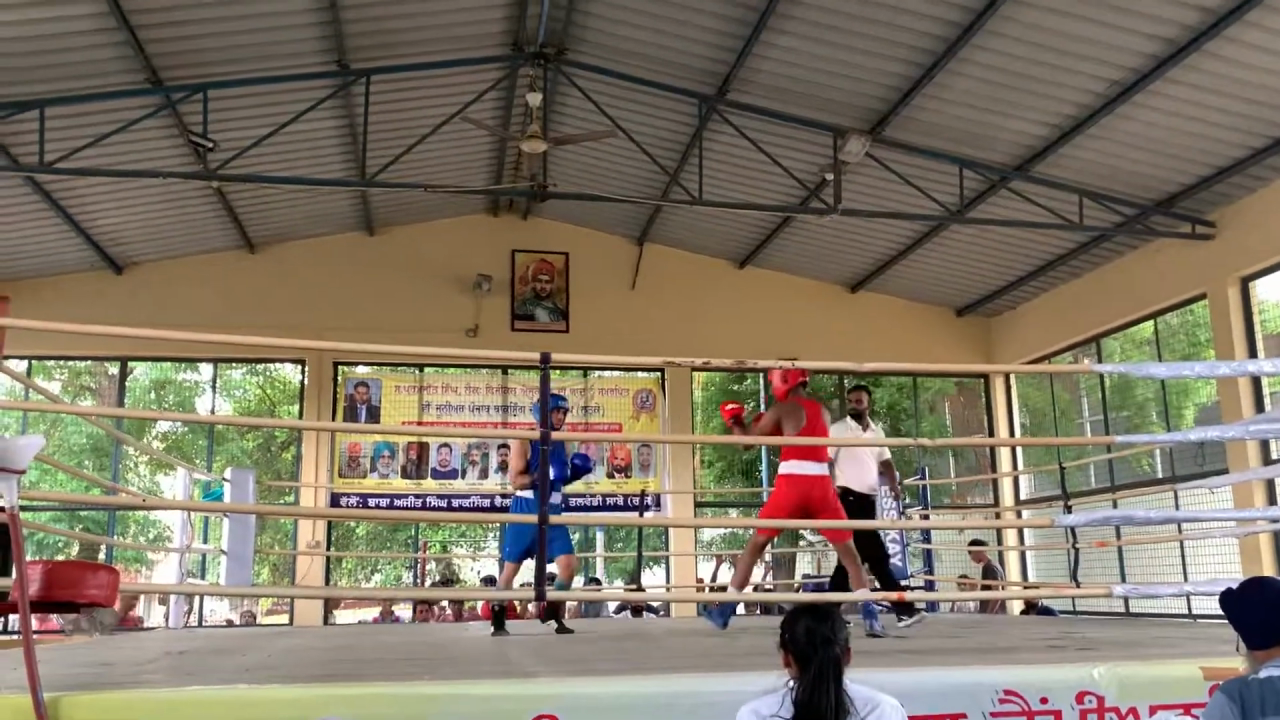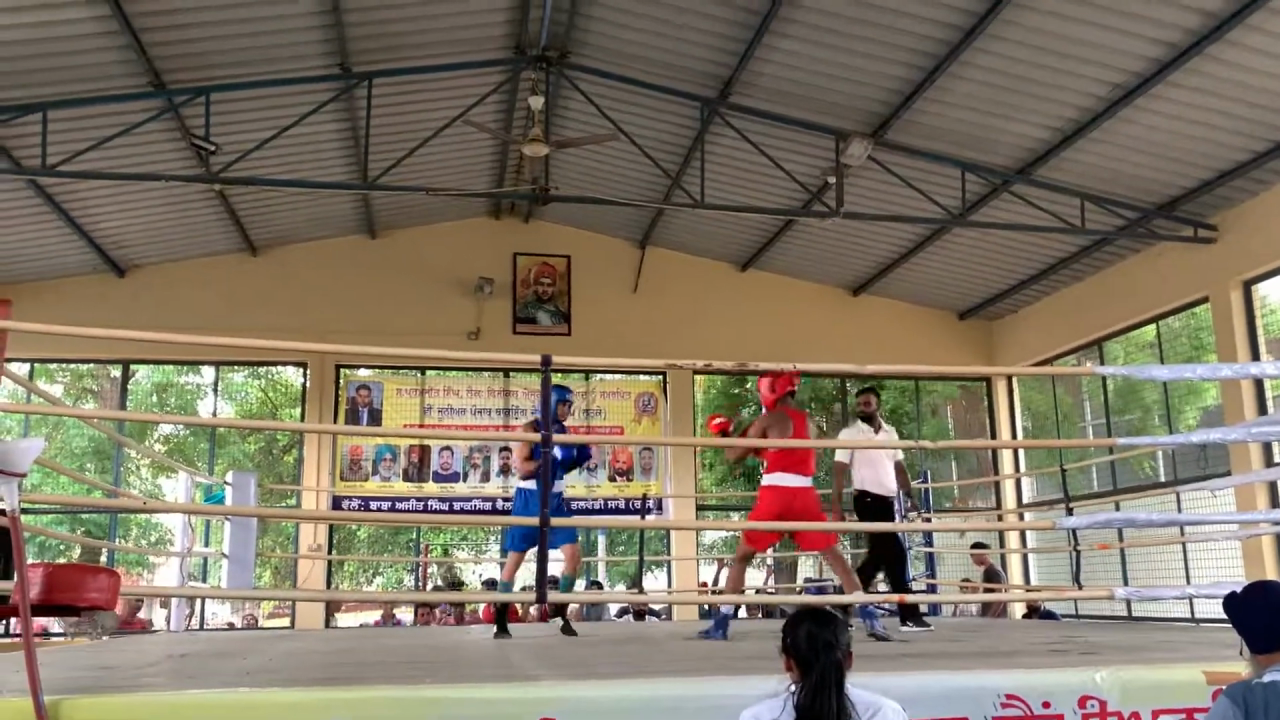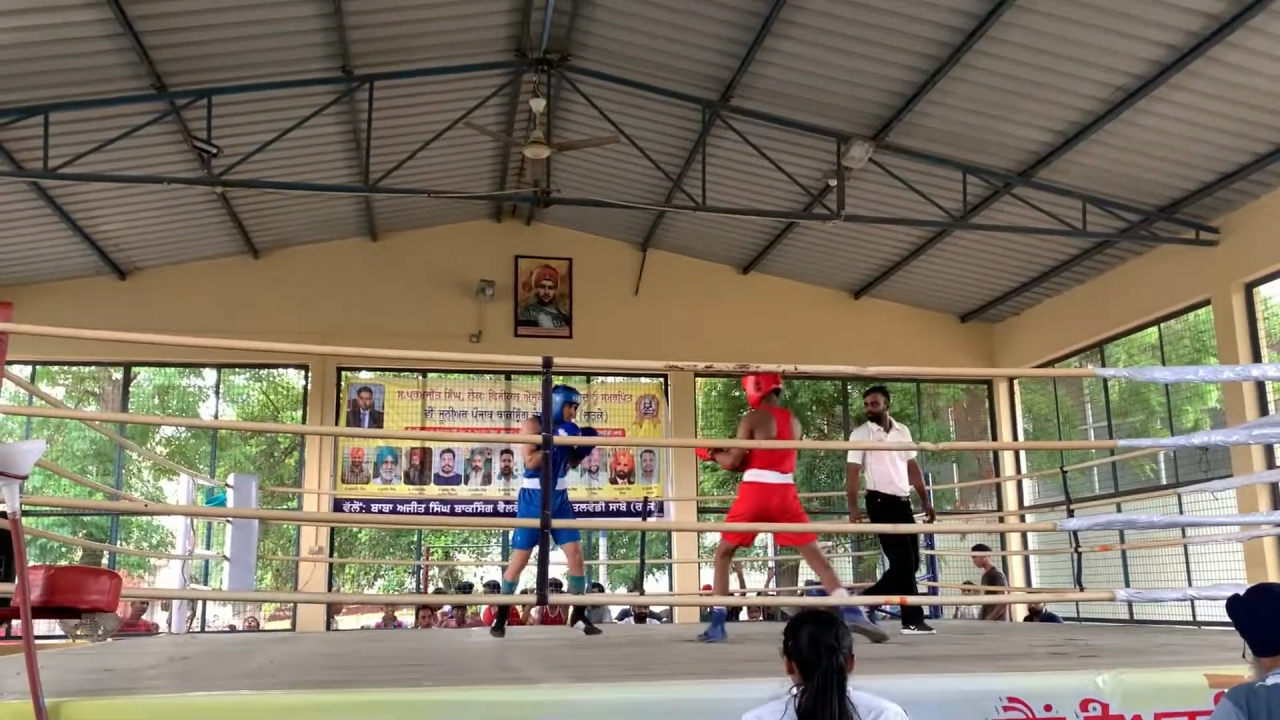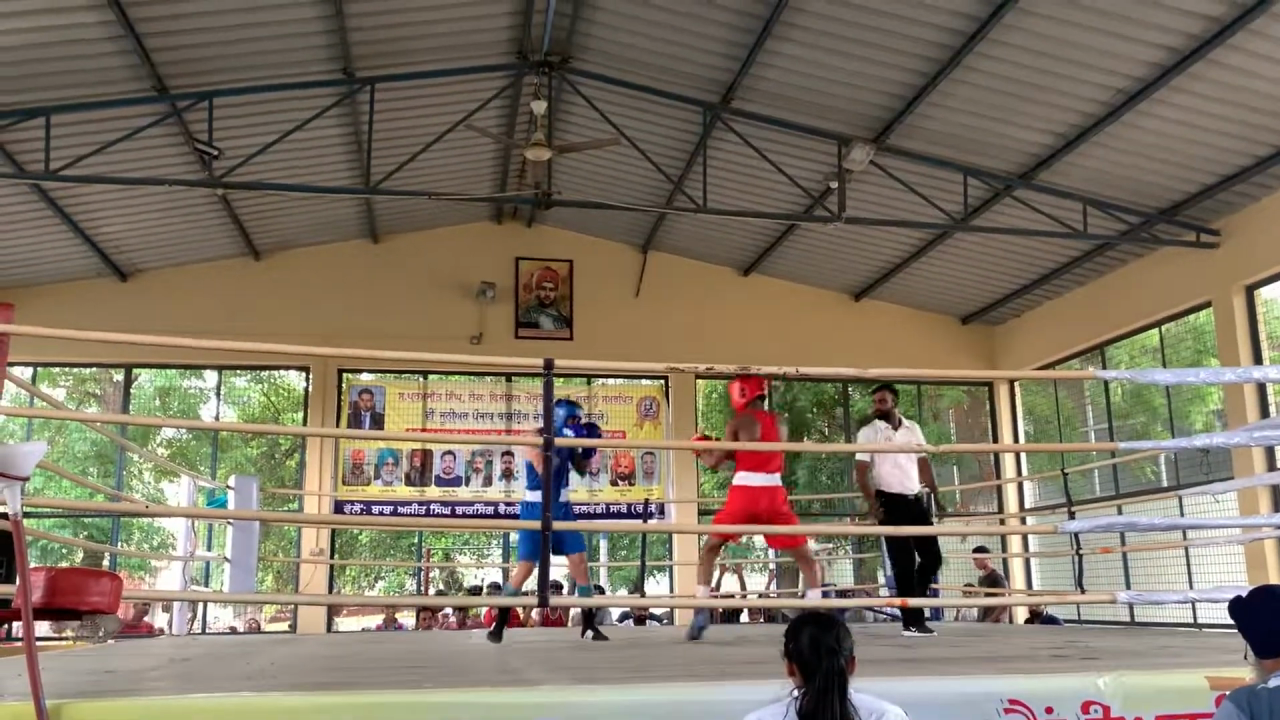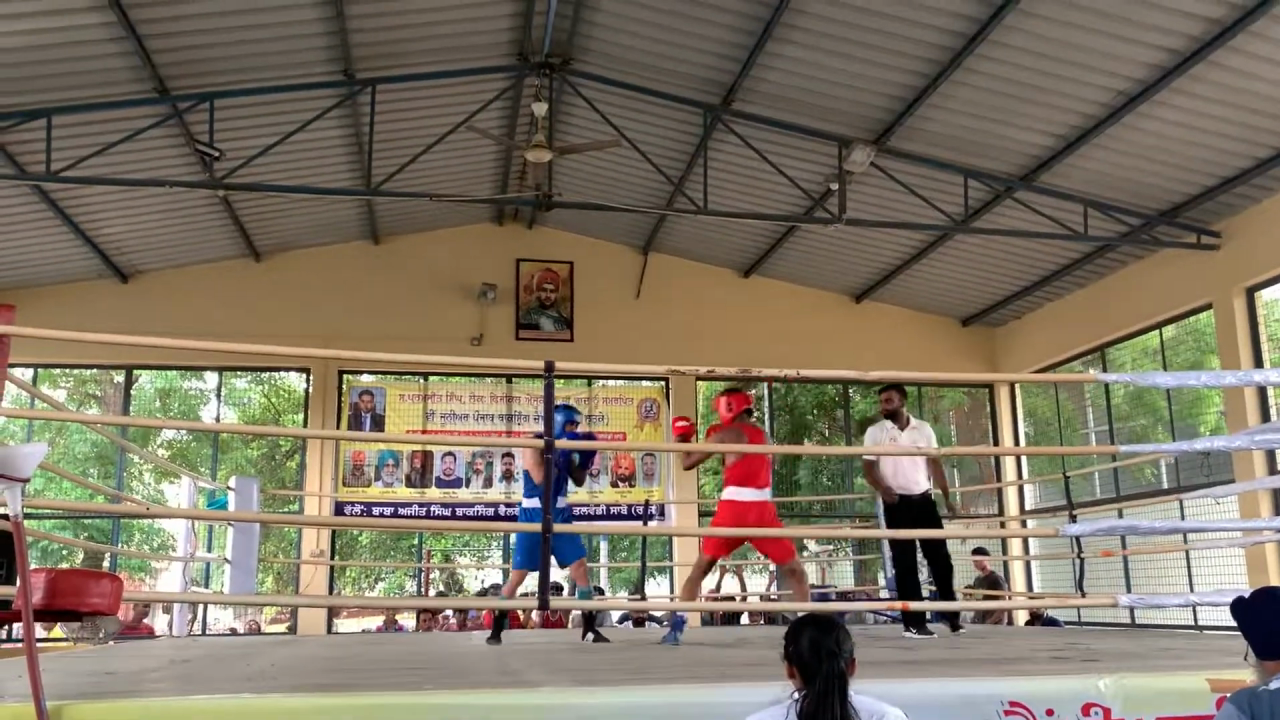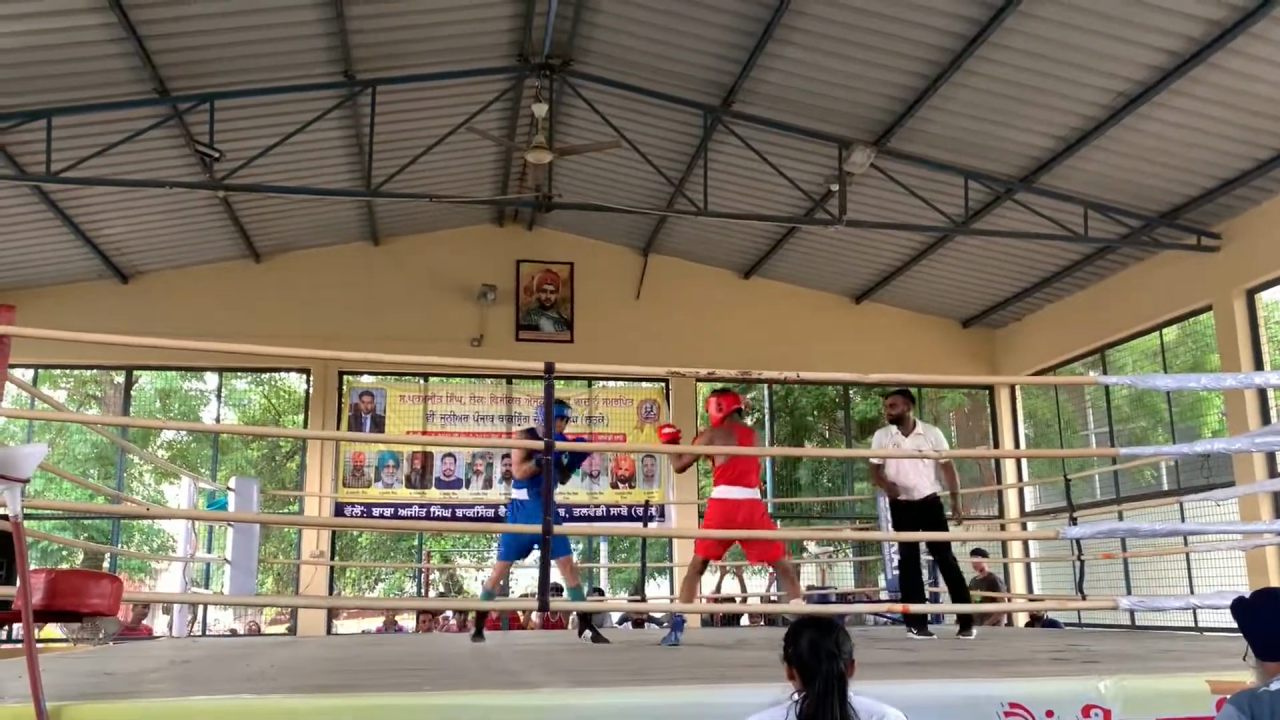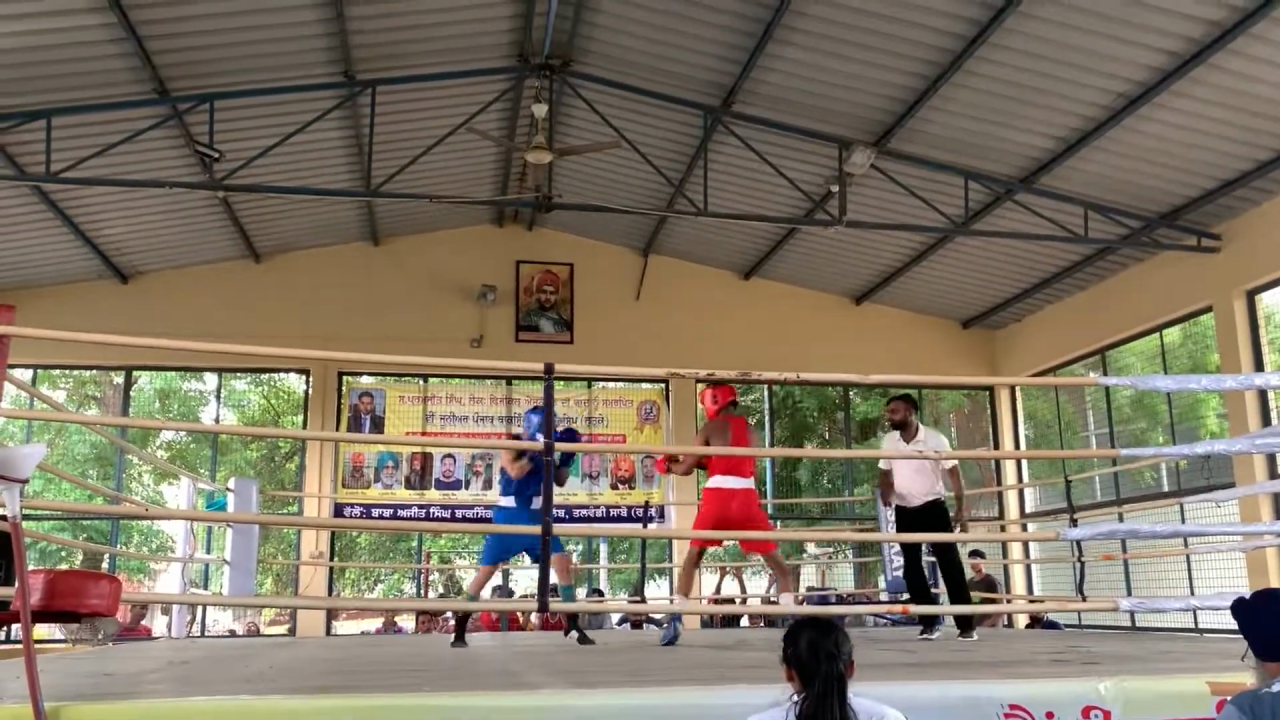
dt=0.1s
person 1, frame 1
left shoulder: (782, 408)
right shoulder: (822, 410)
left elbow: (749, 439)
left wrist: (733, 422)
left hip: (791, 485)
right hip: (821, 485)
left knee: (754, 547)
right knee: (848, 553)
left ankle: (724, 610)
right ankle: (870, 617)
person 1, frame 2
left shoulder: (768, 419)
right shoulder: (808, 423)
left elbow: (736, 454)
left wrist: (722, 436)
left hip: (773, 496)
right hip: (804, 497)
left knee: (740, 558)
right knee: (837, 560)
left ankle: (721, 623)
right ankle: (868, 617)
person 1, frame 3
left shoulder: (753, 417)
right shoulder: (794, 422)
left elbow: (734, 462)
left wrist: (714, 453)
left hip: (753, 492)
right hip: (784, 494)
left knee: (723, 555)
right knee: (816, 558)
left ankle: (718, 623)
right ankle: (852, 614)
person 1, frame 4
left shoulder: (738, 420)
right shoulder: (779, 424)
left elbow: (714, 462)
left wrist: (701, 449)
left hip: (743, 494)
right hip: (773, 496)
left knee: (709, 550)
right knee: (806, 560)
left ankle: (701, 613)
person 1, frame 5
left shoulder: (725, 434)
right shoulder: (764, 437)
left elbow: (687, 463)
left wrist: (682, 438)
left hip: (732, 510)
right hip: (762, 511)
left knee: (701, 569)
right knee: (796, 573)
left ankle: (676, 627)
person 1, frame 6
left shoulder: (713, 434)
right shoulder: (754, 437)
left elbow: (680, 463)
left wrist: (670, 444)
left hip: (721, 508)
right hip: (751, 509)
left knee: (695, 568)
right knee: (787, 572)
left ankle: (676, 628)
person 1, frame 7
left shoulder: (710, 428)
right shoulder: (750, 430)
left elbow: (685, 468)
left wrist: (667, 464)
left hip: (716, 498)
right hip: (745, 500)
left knee: (692, 560)
right knee: (779, 565)
left ankle: (675, 622)
person 2, frame 1
left shoulder: (877, 433)
right shoulder: (838, 430)
left elbow: (886, 464)
left wrist: (894, 484)
left hip: (868, 500)
right hip: (850, 497)
left knee: (855, 556)
right knee: (877, 553)
right ankle: (902, 609)
person 2, frame 2
left shoulder: (890, 433)
right shoulder: (849, 434)
left elbow: (899, 468)
right elbow: (840, 470)
left wrist: (910, 497)
right wrist: (837, 505)
left hip: (888, 501)
right hip: (868, 500)
left knee: (876, 559)
right knee: (894, 555)
right ankle: (909, 615)
person 2, frame 3
left shoulder: (903, 431)
right shoulder: (860, 435)
left elbow: (912, 467)
right elbow: (852, 472)
left wrist: (925, 500)
right wrist: (853, 507)
left hip: (903, 501)
right hip: (881, 501)
left knee: (911, 560)
right knee: (903, 559)
right ankle: (912, 618)
person 2, frame 4
left shoulder: (913, 429)
right shoulder: (868, 433)
left elbow: (923, 464)
right elbow: (862, 470)
left wrist: (936, 495)
right wrist: (871, 501)
left hip: (915, 499)
right hip: (889, 501)
left knee: (932, 556)
right knee: (904, 560)
left ankle: (910, 606)
right ankle: (913, 620)
person 2, frame 5
left shoulder: (923, 429)
right shoulder: (875, 432)
left elbow: (934, 463)
right elbow: (868, 468)
left wrist: (947, 496)
right wrist: (882, 490)
left hip: (923, 499)
right hip: (897, 502)
left knee: (940, 557)
right knee: (905, 562)
left ankle: (951, 615)
right ankle: (913, 622)
person 2, frame 6
left shoulder: (932, 434)
right shoulder: (881, 437)
left elbow: (947, 468)
right elbow: (875, 470)
left wrist: (956, 502)
right wrist: (888, 485)
left hip: (929, 503)
right hip: (901, 506)
left knee: (946, 560)
right knee: (908, 564)
left ankle: (966, 621)
right ankle: (916, 622)
person 2, frame 7
left shoulder: (935, 439)
right shoulder: (889, 442)
left elbow: (954, 473)
right elbow: (884, 475)
left wrist: (960, 509)
right wrist: (886, 492)
left hip: (934, 508)
right hip: (905, 511)
left knee: (951, 565)
right knee: (912, 567)
left ankle: (966, 624)
right ankle: (930, 621)
person 3, frame 1
left shoulder: (560, 442)
right shoulder: (524, 441)
right elbow: (515, 480)
left wrist: (576, 472)
right wrist: (540, 476)
left hip: (552, 511)
right hip: (526, 509)
left knee: (568, 566)
right knee: (511, 568)
left ankle: (553, 613)
right ankle: (497, 621)
person 3, frame 2
left shoulder: (562, 431)
right shoulder: (530, 429)
right elbow: (522, 469)
left wrist: (578, 457)
right wrist: (550, 458)
left hip: (556, 502)
right hip: (528, 500)
left knee: (573, 555)
right knee: (515, 560)
left ankle: (560, 611)
right ankle: (501, 621)
person 3, frame 3
left shoulder: (565, 428)
right shoulder: (533, 425)
left elbow: (572, 462)
right elbow: (530, 462)
left wrist: (583, 448)
right wrist: (554, 444)
left hip: (560, 499)
right hip: (533, 499)
left knee: (575, 553)
right knee: (520, 557)
left ankle: (579, 616)
right ankle: (500, 618)
person 3, frame 4
left shoulder: (567, 438)
left elbow: (581, 468)
right elbow: (543, 469)
left wrist: (588, 447)
right wrist: (563, 445)
left hip: (562, 510)
right hip: (535, 511)
left knee: (580, 564)
right knee: (525, 568)
left ankle: (589, 626)
right ankle: (499, 625)
person 3, frame 5
left shoulder: (564, 447)
right shoulder: (534, 445)
left elbow: (579, 480)
right elbow: (540, 479)
left wrist: (586, 458)
right wrist: (559, 457)
left hip: (560, 516)
right hip: (533, 517)
left knee: (580, 569)
right knee: (518, 575)
left ankle: (589, 628)
right ankle: (496, 628)
person 3, frame 6
left shoulder: (555, 443)
right shoulder: (525, 437)
left elbow: (562, 479)
right elbow: (519, 473)
left wrist: (574, 461)
right wrist: (542, 455)
left hip: (546, 513)
right hip: (521, 511)
left knee: (568, 566)
right knee: (502, 568)
left ankle: (586, 627)
right ankle: (478, 625)
person 3, frame 7
right shoulder: (512, 445)
left elbow: (560, 481)
right elbow: (515, 472)
left wrist: (566, 455)
right wrist: (536, 450)
left hip: (533, 516)
right hip: (507, 516)
left knee: (563, 563)
right knee: (485, 572)
left ankle: (572, 626)
right ankle: (459, 630)
